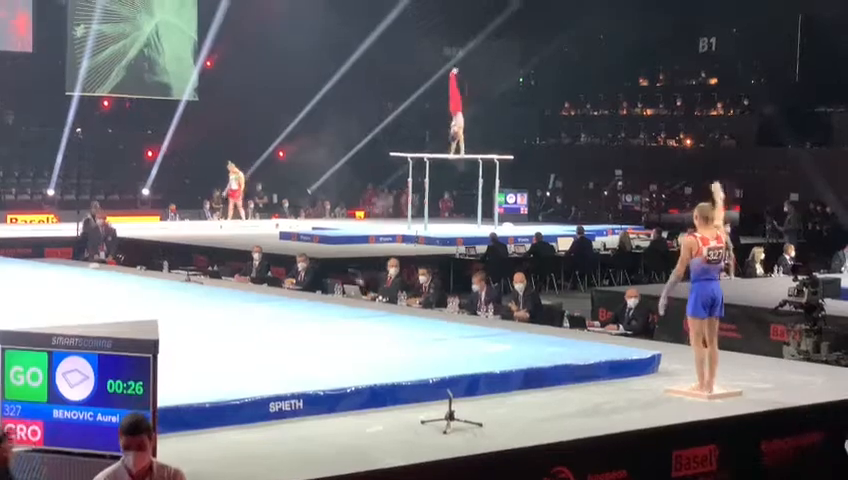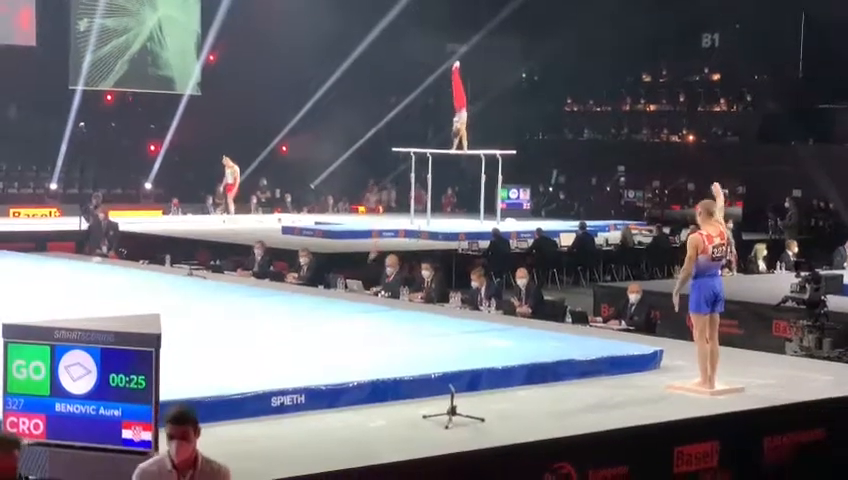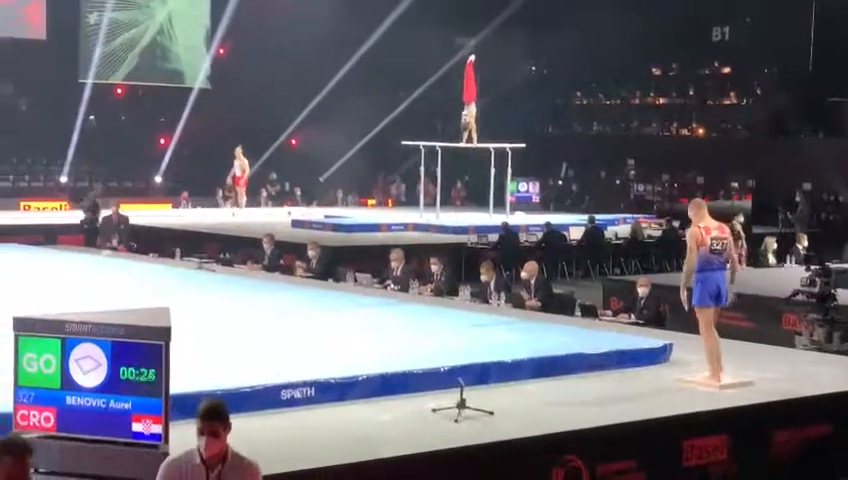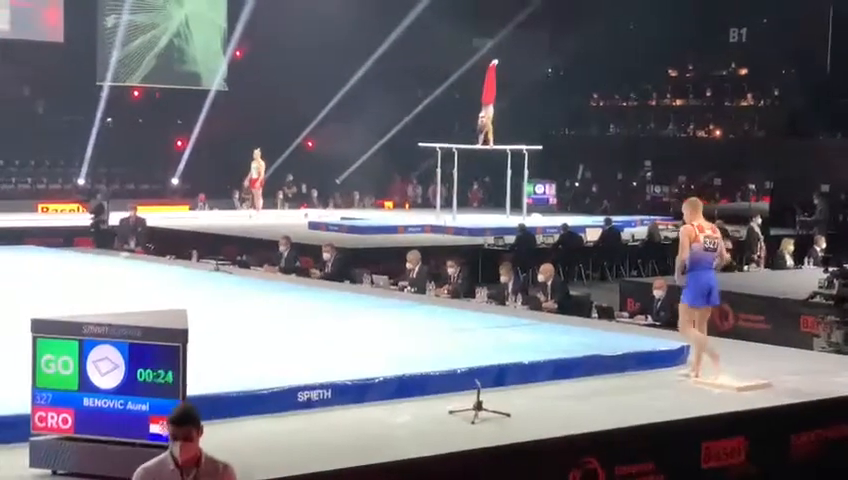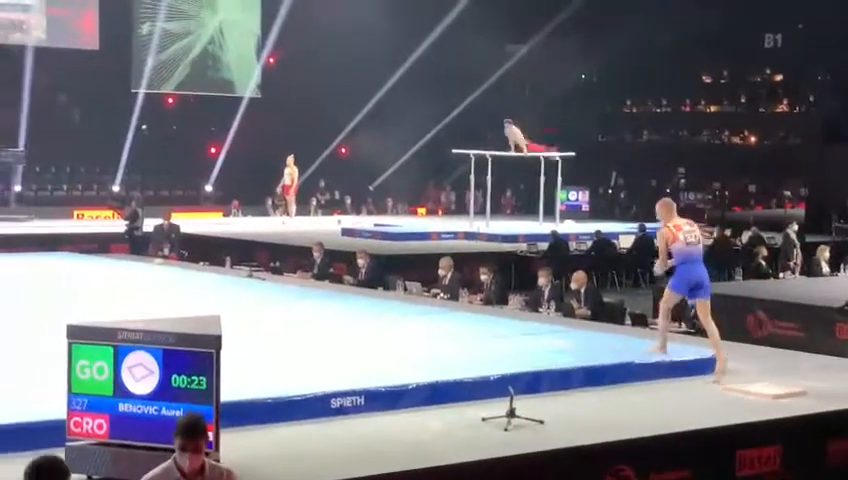
dt=0.7s
person 1, frame 1
left shoulder: (690, 241)
right shoulder: (720, 234)
left elbow: (679, 272)
right elbow: (719, 216)
left wrist: (664, 295)
right wrist: (719, 196)
left hip: (700, 289)
right hip: (716, 289)
left knee: (697, 341)
right knee: (711, 340)
left ankle: (701, 384)
right ankle: (710, 383)
person 1, frame 2
left shoulder: (696, 238)
right shoulder: (722, 231)
left elbow: (688, 268)
right elbow: (719, 212)
left wrist: (676, 290)
right wrist: (719, 194)
left hip: (702, 286)
right hip: (717, 283)
left knee: (701, 337)
right knee: (712, 335)
left ankle: (704, 380)
right ankle: (711, 378)
person 1, frame 3
left shoulder: (694, 231)
right shoulder: (725, 229)
left elbow: (690, 263)
right elbow: (734, 260)
left wrist: (683, 287)
right wrist: (730, 283)
left hip: (705, 279)
right hip: (721, 278)
left knee: (706, 330)
right knee: (710, 327)
left ankle: (713, 375)
right ankle: (718, 368)
person 1, frame 4
left shoulder: (687, 229)
right shoulder: (715, 230)
left elbow: (682, 257)
right elbow: (724, 259)
left wrist: (678, 275)
left hip: (696, 279)
right hip: (711, 278)
left knee: (685, 327)
right knee: (700, 327)
left ankle: (713, 355)
right ankle: (695, 369)
person 1, frame 5
left shoulder: (665, 231)
right shoulder: (692, 225)
left elbow: (662, 261)
left wrist: (660, 268)
left hip: (684, 273)
right hip: (701, 271)
left knee: (664, 307)
right knee: (707, 320)
left ankle: (662, 347)
right ankle: (720, 359)
